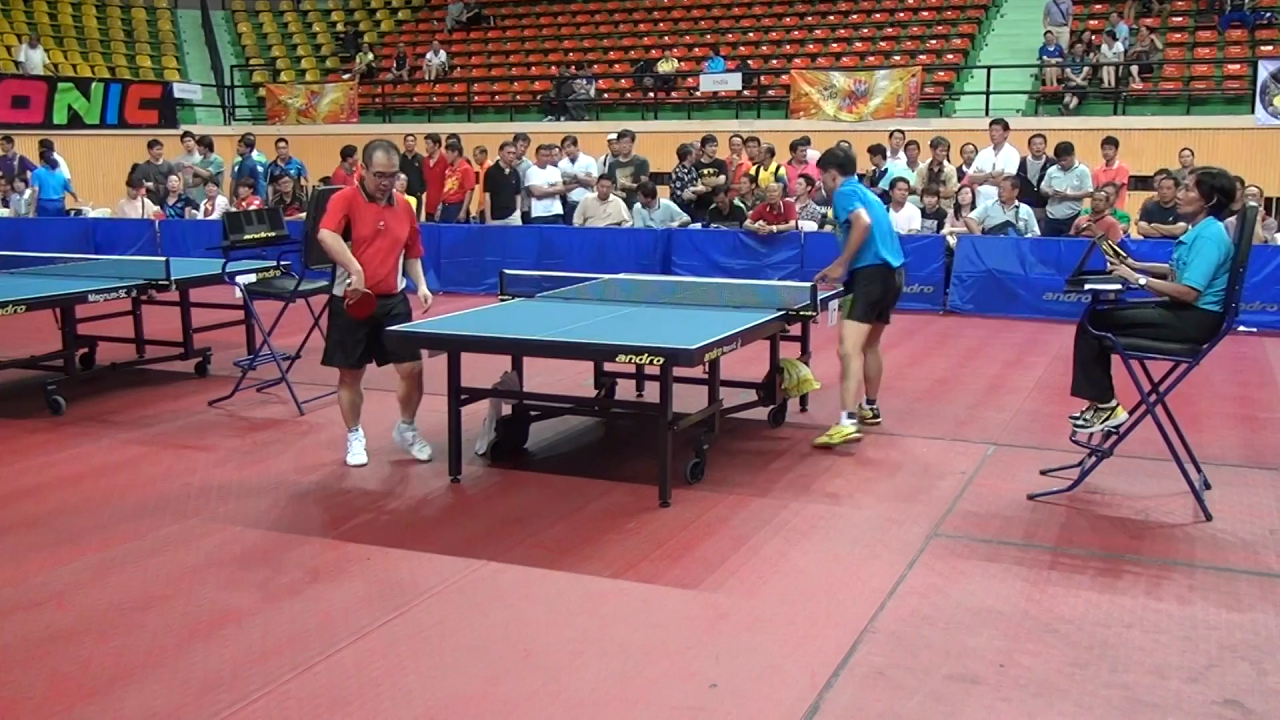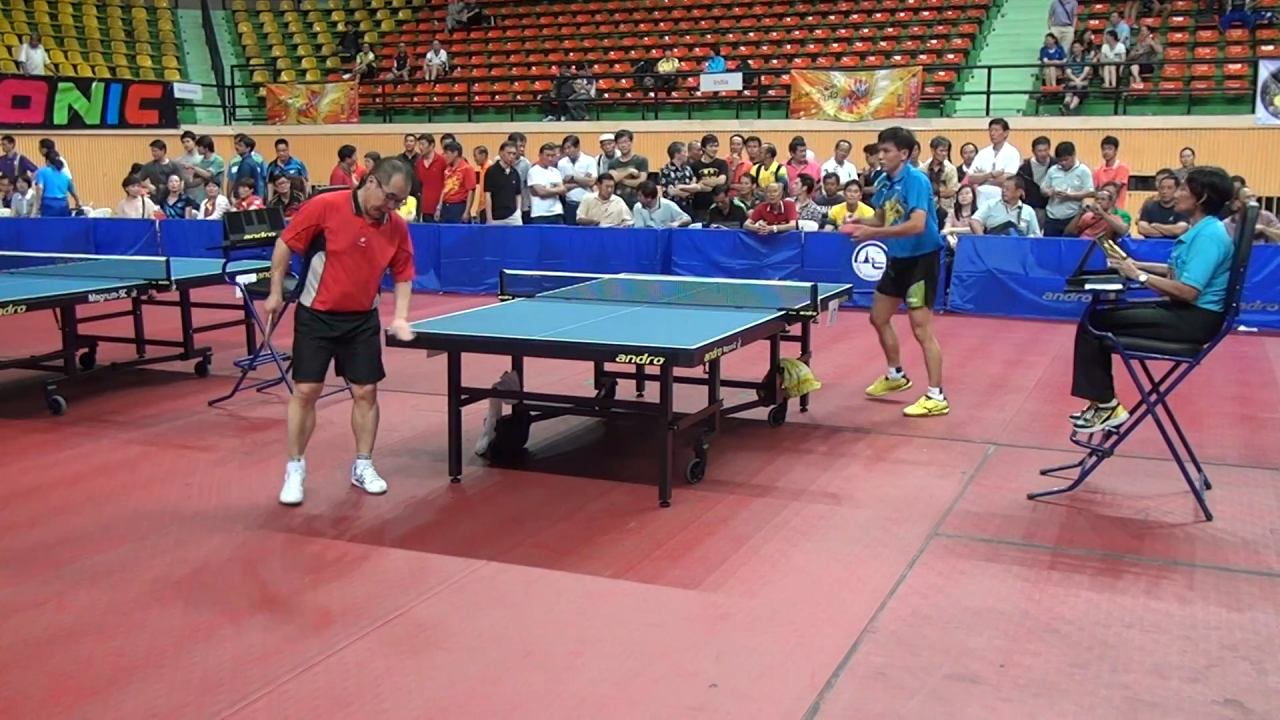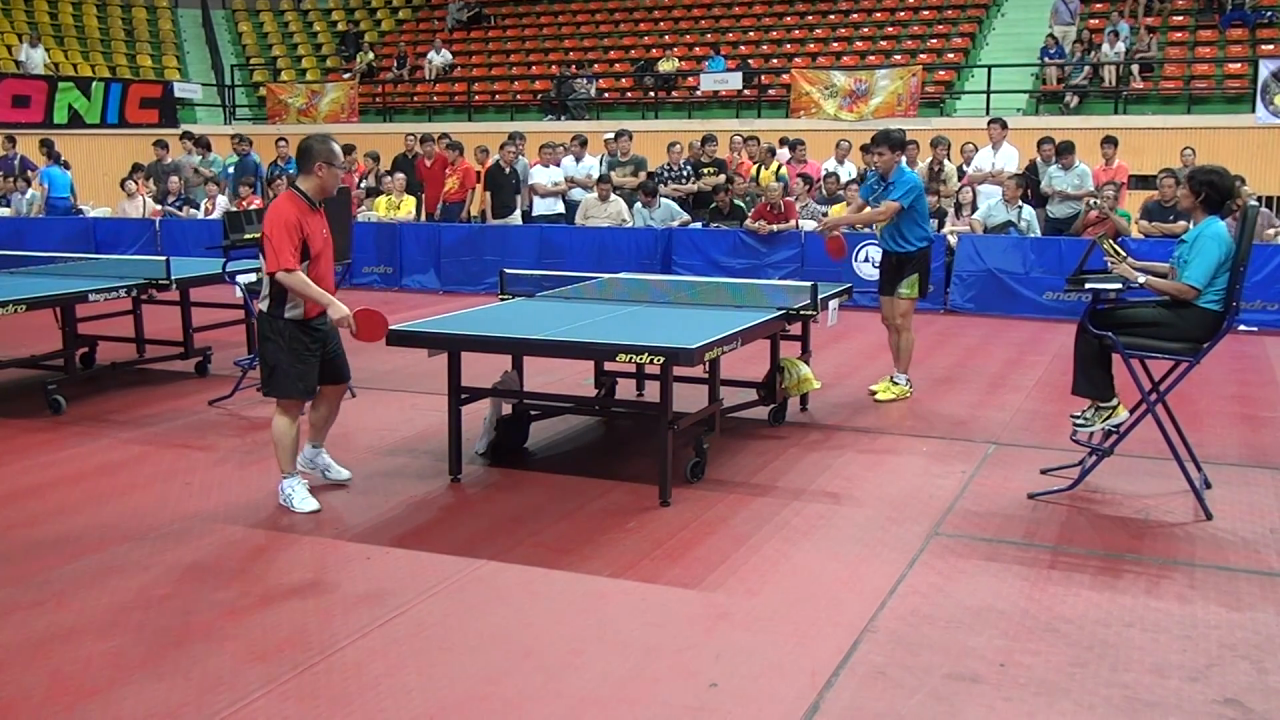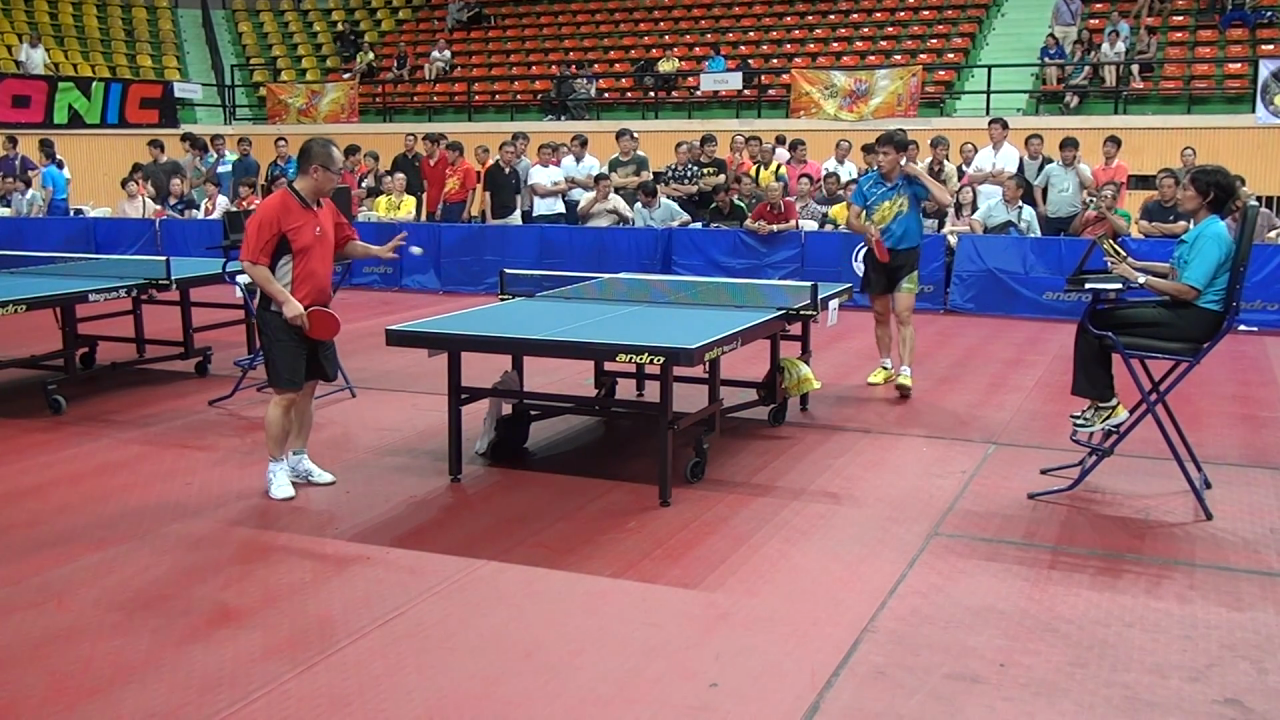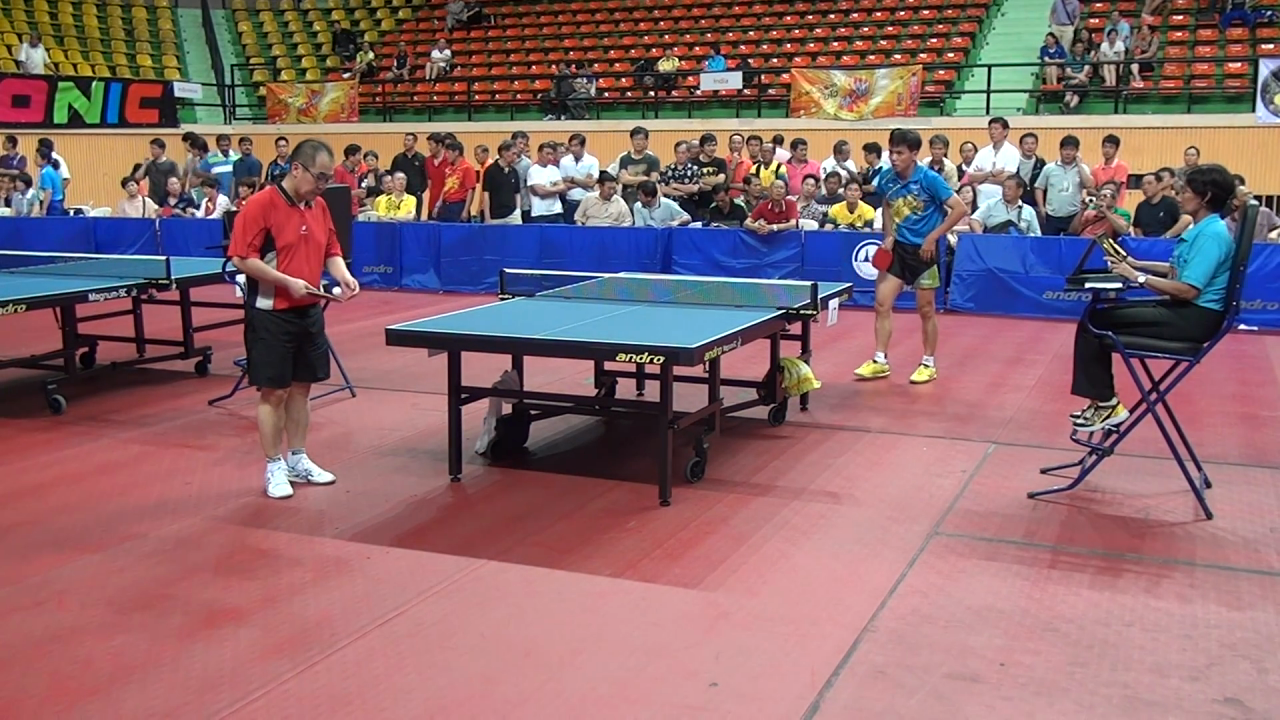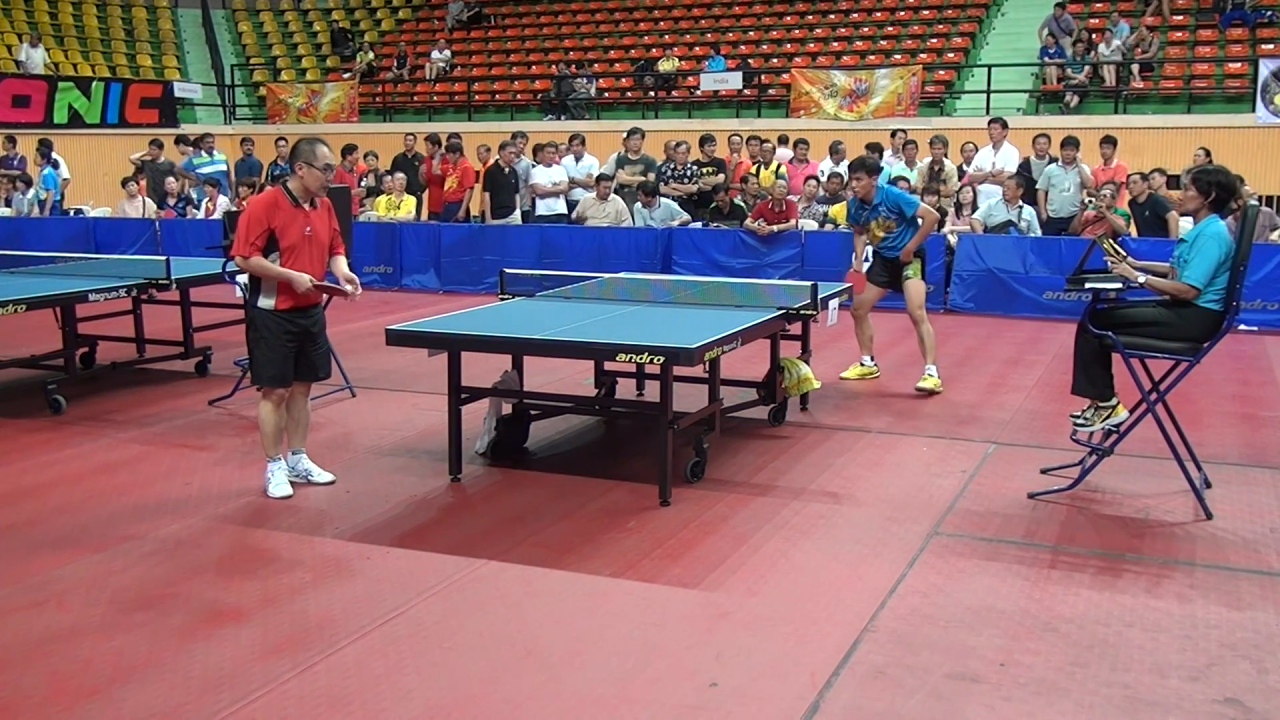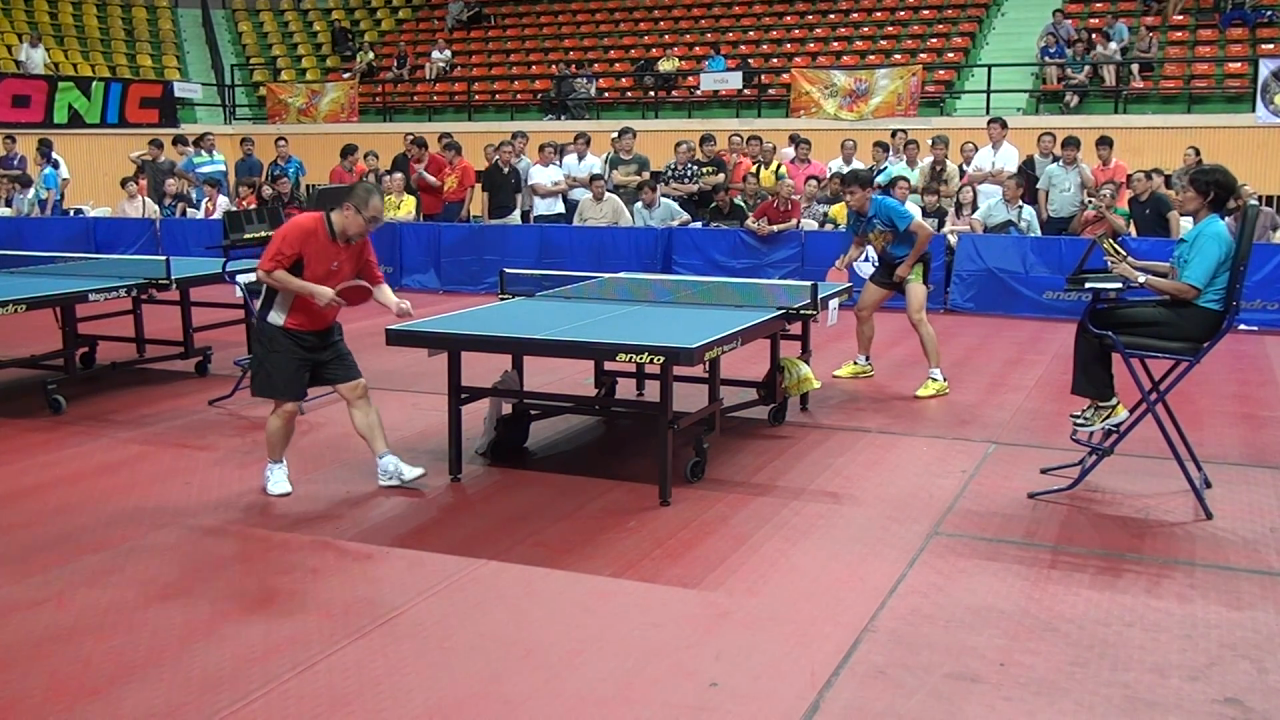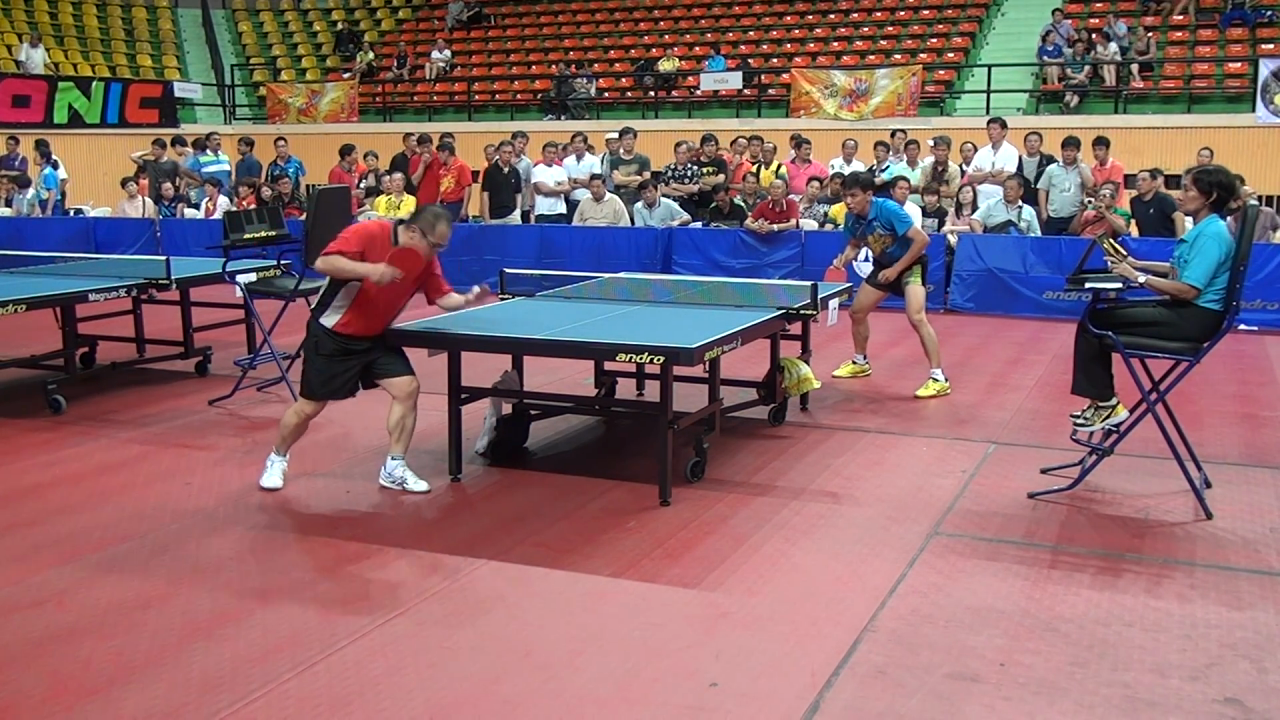
dt=0.7s
person 1, frame 1
left shoulder: (403, 207)
right shoulder: (344, 200)
left elbow: (412, 252)
right elbow: (326, 235)
left wrist: (420, 286)
right wrist: (355, 270)
left hip: (392, 301)
left knee: (412, 369)
right knee: (350, 375)
left ankle: (407, 429)
right ankle: (355, 437)
person 1, frame 2
left shoulder: (397, 227)
right shoulder: (324, 207)
left elbow: (403, 275)
right elbow: (285, 245)
left wrist: (400, 317)
right wrist: (276, 291)
left hip: (362, 319)
right hip: (316, 315)
left knee: (366, 392)
right knee: (306, 391)
left ankle: (362, 466)
right ankle: (294, 468)
person 1, frame 3
left shoulder: (315, 206)
right shoulder: (284, 212)
right elbow: (285, 273)
left wrist: (329, 306)
right wrist: (332, 303)
left hip: (319, 320)
right hip: (287, 324)
left knee: (335, 385)
right knee: (291, 404)
left ankle: (314, 455)
right ankle: (290, 483)
person 1, frame 4
left shoulder: (326, 207)
right shoulder: (273, 208)
left elbow: (345, 243)
right elbow: (252, 262)
left wrist: (379, 250)
right wrist: (286, 301)
right hip: (283, 317)
left knee: (307, 390)
right knee: (286, 394)
left ankle: (298, 460)
right ankle: (276, 467)
person 1, frame 5
left shoulder: (319, 207)
right shoulder: (261, 205)
left elbow: (331, 251)
right elbow: (241, 258)
left wrist: (344, 276)
right wrist: (287, 282)
left hip: (309, 313)
right hip: (271, 315)
left knee: (301, 389)
right knee: (274, 392)
left ankle: (297, 459)
right ankle: (274, 468)
person 1, frame 6
left shoulder: (324, 206)
right shoulder: (265, 205)
left elbow: (335, 249)
right elbow: (244, 257)
left wrist: (343, 271)
right wrist: (291, 276)
left hip: (311, 312)
right hip: (272, 314)
left knee: (301, 389)
right knee: (275, 392)
left ankle: (297, 460)
right ankle: (274, 468)
person 1, frame 7
left shoulder: (361, 242)
right shoulder: (302, 227)
left elbow: (375, 282)
right elbow: (266, 271)
left wrist: (395, 304)
right wrist: (313, 290)
left hip: (325, 331)
right hip: (283, 331)
left knee: (357, 392)
right knee: (287, 406)
left ankle: (386, 465)
right ankle: (275, 468)
person 1, frame 8
left shoulder: (424, 258)
right shoulder: (370, 233)
left elbow: (443, 297)
right elbow: (323, 263)
left wrist: (466, 300)
right wrist: (368, 271)
left hip: (375, 337)
right hip: (332, 334)
left knee: (407, 389)
right knee: (310, 406)
left ankle: (394, 468)
right ankle: (277, 458)
person 2, frame 1
left shoulder: (1209, 236)
right shoulder: (1200, 231)
left elbow: (1189, 292)
left wrist: (1138, 279)
right wrist: (1137, 265)
left hip: (1193, 320)
right hip: (1180, 311)
left knee: (1093, 322)
right knee: (1097, 317)
left ankle: (1105, 405)
right ankle: (1103, 402)
person 2, frame 2
left shoulder: (1209, 235)
right shoulder: (1201, 230)
left elbow: (1188, 290)
left wrist: (1138, 275)
right wrist: (1136, 264)
left hip: (1193, 319)
right hip: (1181, 311)
left knee: (1094, 322)
right knee: (1097, 317)
left ankle: (1106, 404)
right ankle: (1104, 401)
person 2, frame 3
left shoulder: (1211, 235)
right shoulder: (1203, 230)
left elbow: (1188, 290)
left wrist: (1138, 277)
right wrist: (1138, 265)
left hip: (1194, 319)
right hip: (1182, 311)
left knee: (1094, 322)
right knee: (1098, 316)
left ankle: (1106, 404)
right ankle: (1104, 401)
person 2, frame 4
left shoulder: (1211, 235)
right shoulder: (1202, 230)
left elbow: (1188, 290)
left wrist: (1137, 277)
right wrist: (1137, 265)
left hip: (1193, 319)
right hip: (1183, 312)
left knee: (1094, 322)
right knee: (1097, 316)
left ankle: (1106, 404)
right ankle: (1103, 401)
person 2, frame 5
left shoulder: (1212, 234)
right shoulder: (1203, 229)
left elbow: (1188, 289)
left wrist: (1138, 277)
right wrist: (1138, 264)
left hip: (1194, 318)
right hip: (1182, 311)
left knee: (1094, 321)
right knee: (1098, 315)
left ankle: (1106, 403)
right ankle: (1104, 400)
person 2, frame 6
left shoulder: (1212, 234)
right shoulder: (1203, 230)
left elbow: (1188, 290)
left wrist: (1138, 277)
right wrist: (1137, 264)
left hip: (1193, 318)
right hip: (1183, 311)
left knee: (1094, 322)
right knee: (1097, 316)
left ankle: (1106, 403)
right ankle: (1104, 401)
person 2, frame 7
left shoulder: (1212, 234)
right shoulder: (1203, 229)
left elbow: (1188, 290)
left wrist: (1138, 277)
right wrist: (1138, 264)
left hip: (1194, 318)
right hip: (1183, 311)
left knee: (1094, 321)
right knee: (1098, 315)
left ankle: (1106, 403)
right ankle: (1104, 401)
person 2, frame 8
left shoulder: (1212, 234)
right shoulder: (1203, 229)
left elbow: (1188, 290)
left wrist: (1138, 277)
right wrist: (1138, 264)
left hip: (1193, 318)
right hip: (1182, 311)
left knee: (1094, 321)
right knee: (1097, 315)
left ankle: (1106, 403)
right ankle: (1104, 400)
person 3, frame 1
left shoulder: (844, 193)
right shoulder: (864, 194)
left elbow: (861, 224)
left wrist: (840, 265)
right wrist: (835, 270)
left hip: (871, 275)
right hip: (891, 274)
left knee: (848, 350)
right knee: (868, 345)
left ankle: (847, 423)
right ankle: (869, 407)
person 3, frame 2
left shoulder: (916, 180)
right shoulder: (884, 182)
left elbow: (917, 225)
right elbow: (881, 219)
left wrist: (872, 233)
right wrist: (860, 223)
left hip: (921, 260)
right hip: (897, 260)
left knee: (921, 331)
right knee: (878, 318)
left ankle: (936, 398)
right ankle: (895, 375)
person 3, frame 3
left shoulder: (909, 181)
right shoulder: (875, 180)
left elbow: (884, 214)
right elbow: (857, 207)
left wrist: (842, 220)
right wrist: (838, 221)
left hip: (913, 256)
right hip: (890, 255)
left knee: (901, 321)
right knee: (889, 320)
left ankle: (901, 382)
right ankle: (898, 375)
person 3, frame 4
left shoulder: (913, 181)
right shoulder: (866, 183)
left elbow: (946, 200)
right elbow: (851, 219)
left wrist: (921, 175)
right wrist: (866, 231)
left hip: (906, 255)
right hip: (877, 254)
left knee: (903, 316)
right knee: (881, 315)
left ankle: (905, 373)
right ankle: (886, 365)
person 3, frame 5
left shoulder: (929, 179)
right shoulder: (886, 178)
left elbow: (959, 209)
left wrist: (932, 237)
right wrist: (889, 234)
left hip: (923, 250)
right hip: (898, 248)
left knee: (925, 310)
right knee: (881, 304)
left ankle: (928, 364)
right ankle: (880, 361)
person 3, frame 6
left shoulder: (893, 196)
right shoulder: (855, 205)
left elbow: (932, 216)
left wrist: (911, 247)
right wrist: (858, 259)
left hip: (908, 257)
right hip: (882, 259)
left knee: (917, 313)
right knee: (858, 309)
left ankle: (931, 373)
right ankle: (868, 364)
person 3, frame 7
left shoulder: (888, 207)
right shoulder: (854, 216)
left elbow: (926, 231)
right elbow: (859, 244)
left wrist: (908, 264)
right wrist: (847, 260)
left hip: (913, 262)
right hip: (888, 264)
left knee: (916, 316)
right knee: (862, 311)
left ankle: (937, 377)
right ankle: (863, 363)
person 3, frame 8
left shoulder: (889, 210)
right shoulder: (852, 218)
left elbow: (922, 239)
right elbow: (854, 245)
left wrist: (896, 268)
right wrist: (843, 260)
left hip: (911, 264)
right hip: (883, 266)
left knee: (916, 317)
right knee: (857, 312)
left ankle: (938, 378)
right ankle: (860, 363)
